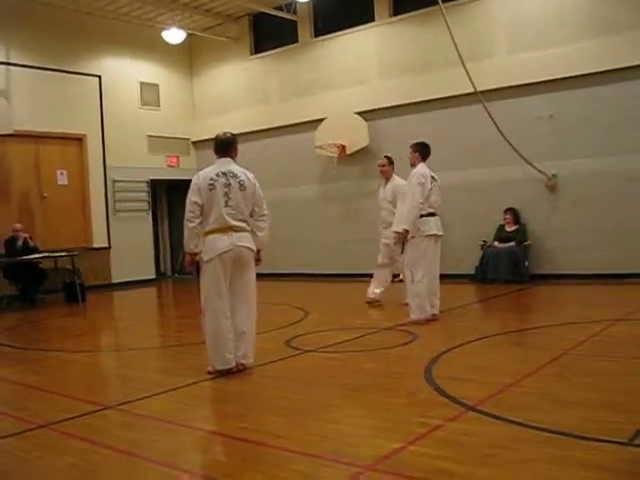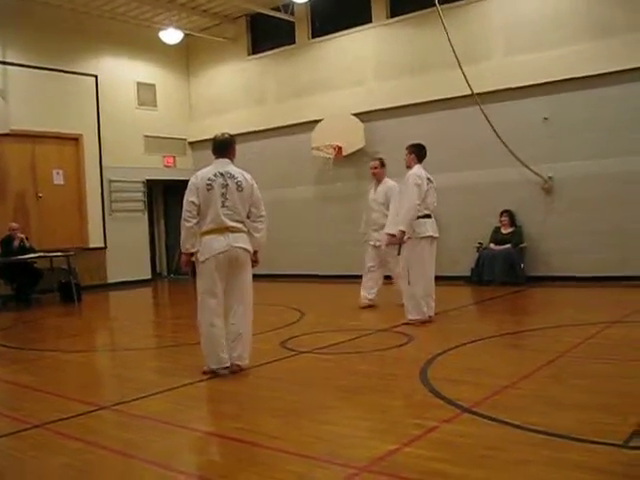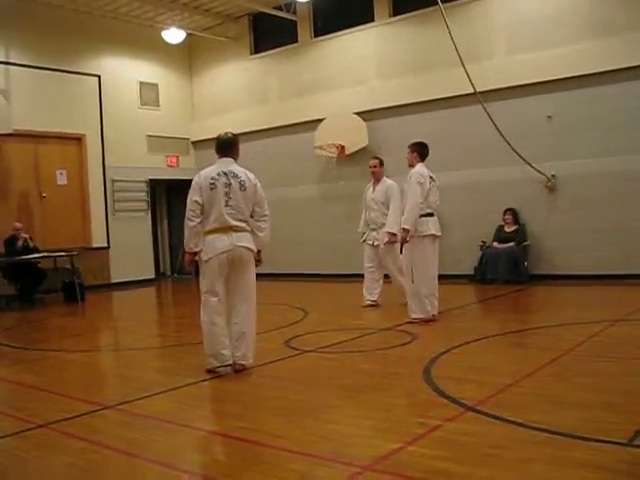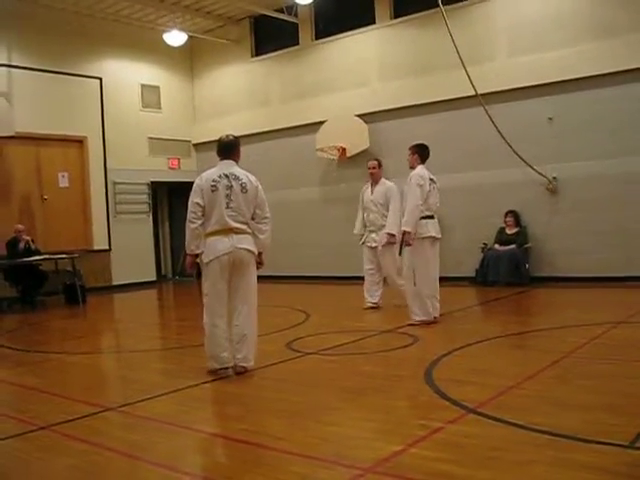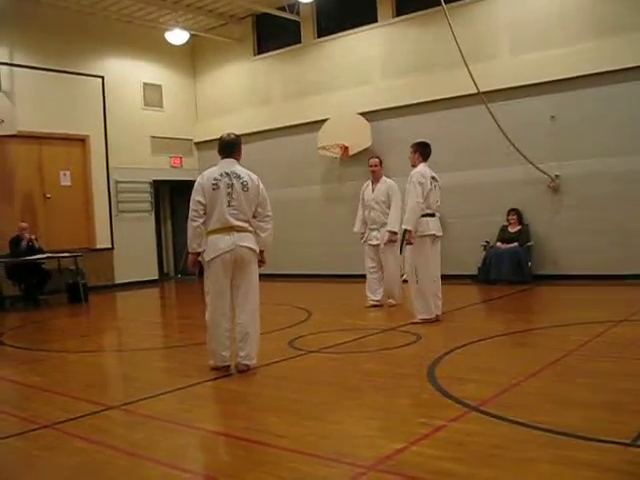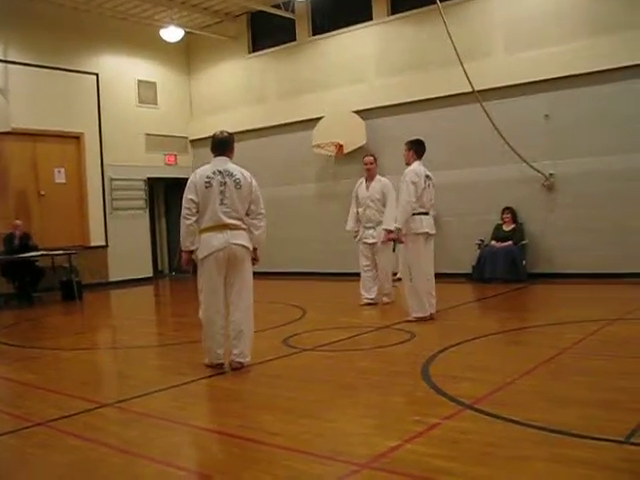
dt=0.1s
person 1, frame 1
left shoulder: (202, 178)
right shoulder: (248, 177)
left elbow: (192, 218)
right elbow: (260, 216)
left wrist: (191, 250)
right wrist: (258, 247)
left hip: (215, 245)
right hip: (243, 243)
left knee: (216, 305)
right knee: (243, 303)
left ankle: (223, 361)
right ankle: (242, 358)
person 1, frame 2
left shoulder: (199, 178)
right shoulder: (246, 178)
left elbow: (189, 218)
right elbow: (258, 217)
left wrist: (187, 250)
right wrist: (255, 249)
left hip: (211, 245)
right hip: (239, 244)
left knee: (211, 304)
right knee: (239, 304)
left ankle: (218, 362)
right ankle: (238, 359)
person 1, frame 3
left shoulder: (202, 177)
right shoulder: (249, 178)
left elbow: (193, 217)
right elbow: (261, 217)
left wrist: (191, 249)
right wrist: (259, 248)
left hip: (214, 245)
right hip: (243, 244)
left knee: (213, 303)
right knee: (243, 303)
left ankle: (220, 359)
right ankle: (241, 358)
person 1, frame 4
left shoulder: (204, 180)
right shoulder: (250, 180)
left elbow: (194, 219)
right elbow: (262, 219)
left wrist: (191, 251)
right wrist: (260, 251)
left hip: (215, 246)
right hip: (244, 246)
left knee: (215, 307)
right knee: (244, 305)
left ankle: (219, 361)
right ankle: (243, 361)
person 1, frame 5
left shoulder: (205, 178)
right shoulder: (252, 179)
left elbow: (196, 217)
right elbow: (264, 218)
left wrist: (193, 250)
right wrist: (261, 249)
left hip: (217, 245)
right hip: (245, 244)
left knee: (218, 306)
right knee: (247, 304)
left ankle: (221, 359)
right ankle: (245, 359)
person 1, frame 6
left shoulder: (198, 176)
right shoulder: (245, 176)
left elbow: (189, 215)
right elbow: (257, 215)
left wrist: (187, 248)
right wrist: (255, 246)
left hip: (210, 243)
right hip: (239, 241)
left knee: (212, 303)
right knee: (240, 301)
left ankle: (216, 357)
right ankle: (240, 357)
person 2, frame 1
left shoulder: (417, 174)
right shoulder: (432, 176)
left elbow: (413, 204)
left wrist: (404, 228)
left hip: (421, 226)
right hip: (433, 224)
left knee: (416, 270)
right knee: (430, 269)
left ankle: (420, 313)
right ankle: (432, 310)
person 2, frame 2
left shoulder: (413, 175)
right shoulder: (427, 177)
left elbow: (410, 205)
left wrist: (401, 229)
left hip: (417, 227)
right hip: (428, 225)
left knee: (411, 272)
right knee: (425, 272)
left ankle: (417, 314)
right ankle: (427, 312)
person 2, frame 3
left shoulder: (415, 173)
right shoulder: (429, 175)
left elbow: (413, 204)
left wrist: (406, 228)
left hip: (419, 226)
right hip: (431, 224)
left knee: (416, 271)
right knee: (428, 270)
left ankle: (421, 312)
right ankle: (431, 310)
person 2, frame 4
left shoulder: (416, 175)
right shoulder: (431, 178)
left elbow: (414, 205)
left wrist: (407, 230)
left hip: (420, 228)
right hip: (431, 226)
left knee: (416, 273)
right knee: (430, 273)
left ankle: (423, 315)
right ankle: (432, 312)
person 2, frame 5
left shoulder: (417, 174)
right shoulder: (432, 176)
left elbow: (415, 204)
left wrist: (408, 229)
left hip: (421, 226)
right hip: (433, 224)
left knee: (418, 272)
right knee: (432, 271)
left ankle: (426, 313)
right ankle: (435, 310)
person 2, frame 6
left shoulder: (411, 172)
right shoulder: (426, 174)
left elbow: (406, 202)
left wrist: (399, 227)
left hip: (414, 224)
right hip: (426, 223)
left knee: (413, 270)
right knee: (425, 269)
left ankle: (420, 311)
right ankle: (429, 309)
person 3, frame 1
left shoulder: (399, 184)
right shoulder: (383, 185)
right wrist: (382, 230)
right hip: (386, 231)
right knee: (382, 264)
right ankle: (375, 294)
person 3, frame 2
left shoulder: (391, 186)
right shoulder: (372, 188)
right wrist: (367, 231)
left hip: (387, 234)
right hip: (374, 234)
left knee: (397, 267)
right knee: (371, 267)
right ankle: (368, 298)
person 3, frame 3
left shoulder: (391, 186)
right shoulder: (368, 188)
left elbow: (395, 210)
left wrist: (392, 232)
right wrist: (363, 231)
left hip: (386, 233)
right hip: (371, 234)
left knee: (395, 267)
right knee: (370, 268)
right ankle: (371, 298)
person 3, frame 4
left shoulder: (389, 187)
right shoulder: (365, 189)
left elbow: (394, 212)
right elbow: (361, 212)
left wrist: (391, 233)
right wrist: (360, 232)
left hip: (384, 234)
right hip: (369, 235)
left knee: (390, 269)
right knee: (370, 270)
right ankle: (372, 300)
person 3, frame 5
left shoulder: (390, 185)
right shoulder: (365, 187)
left elbow: (396, 209)
right elbow: (361, 210)
left wrist: (393, 231)
right wrist: (361, 231)
left hip: (385, 232)
right hip: (370, 233)
left knee: (390, 268)
right knee: (372, 268)
left ankle: (393, 297)
right ankle: (375, 298)
person 3, frame 6
left shoulder: (385, 183)
right shoulder: (359, 185)
left elbow: (391, 207)
right elbow: (354, 208)
left wrist: (389, 229)
right wrist: (354, 229)
left hip: (381, 230)
right hip: (364, 231)
left knee: (384, 267)
right knee: (366, 266)
left ankle: (386, 295)
right ankle: (369, 296)
